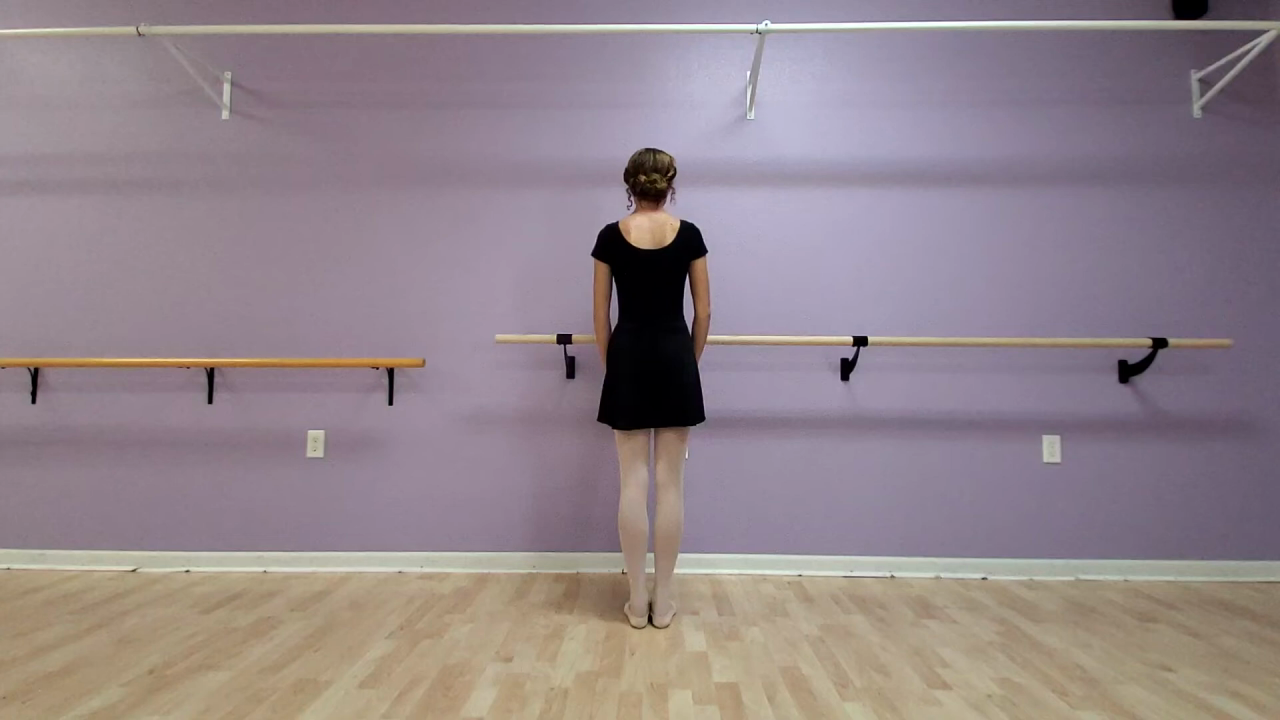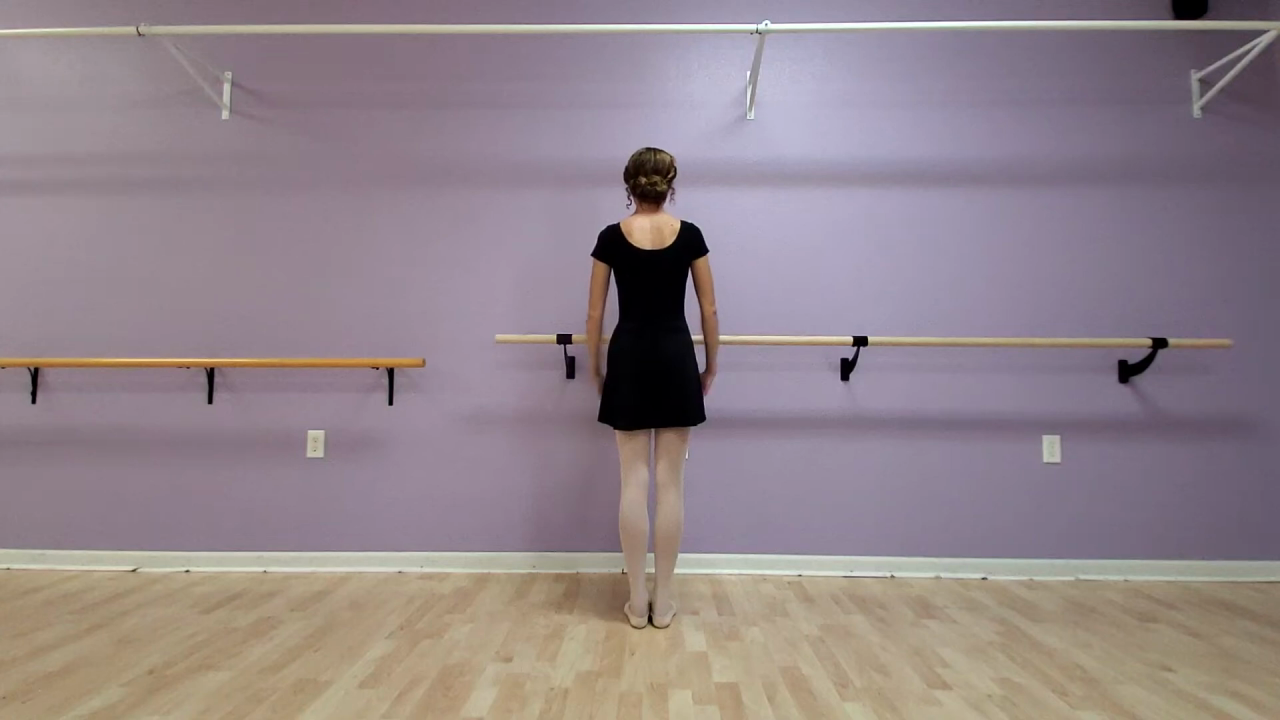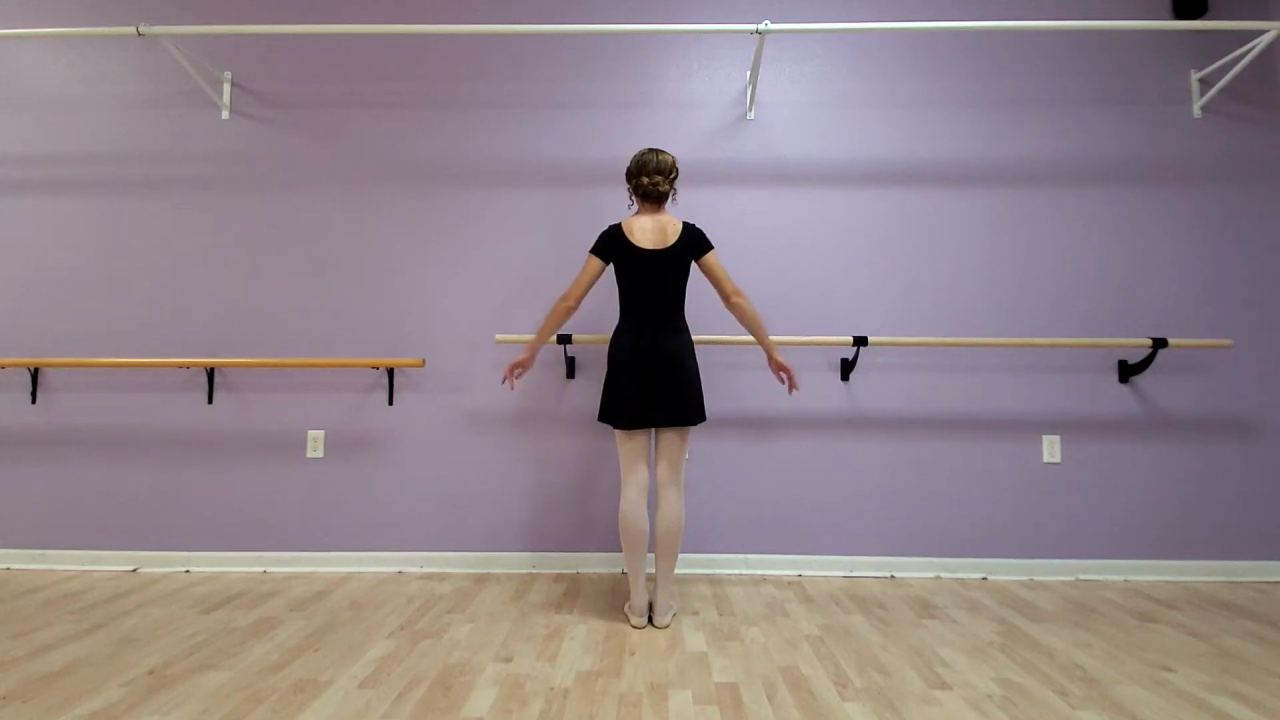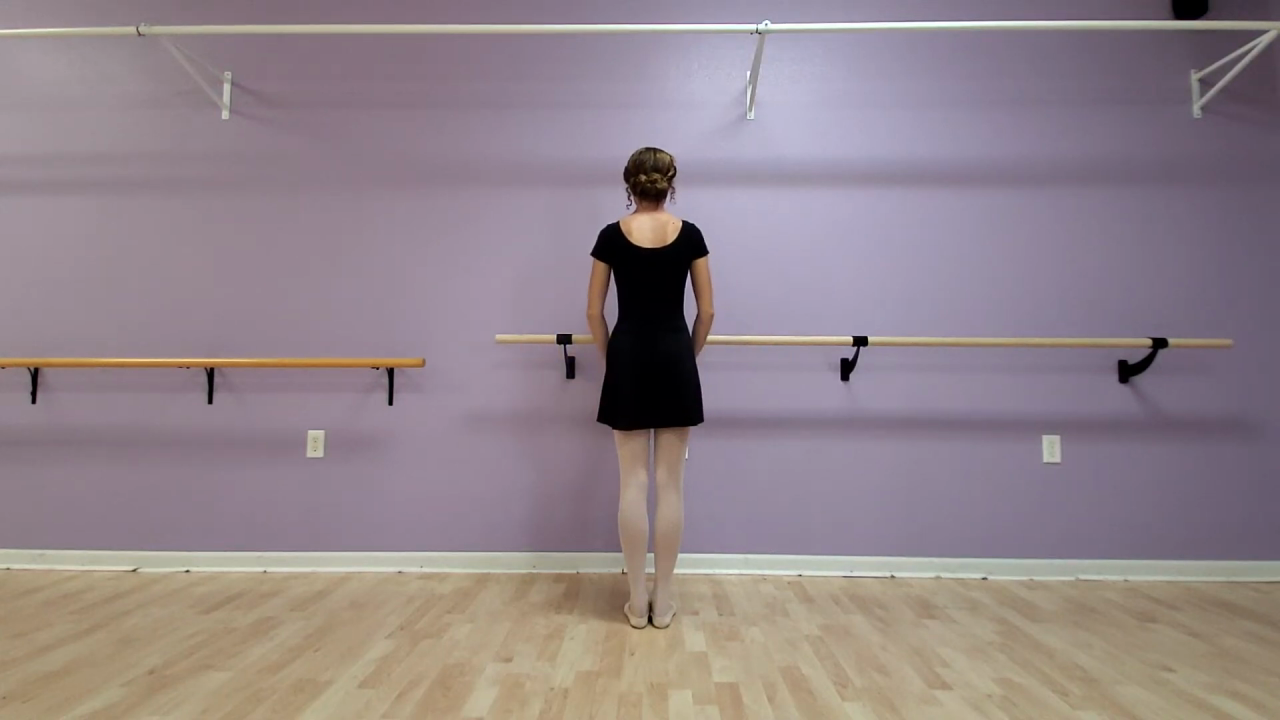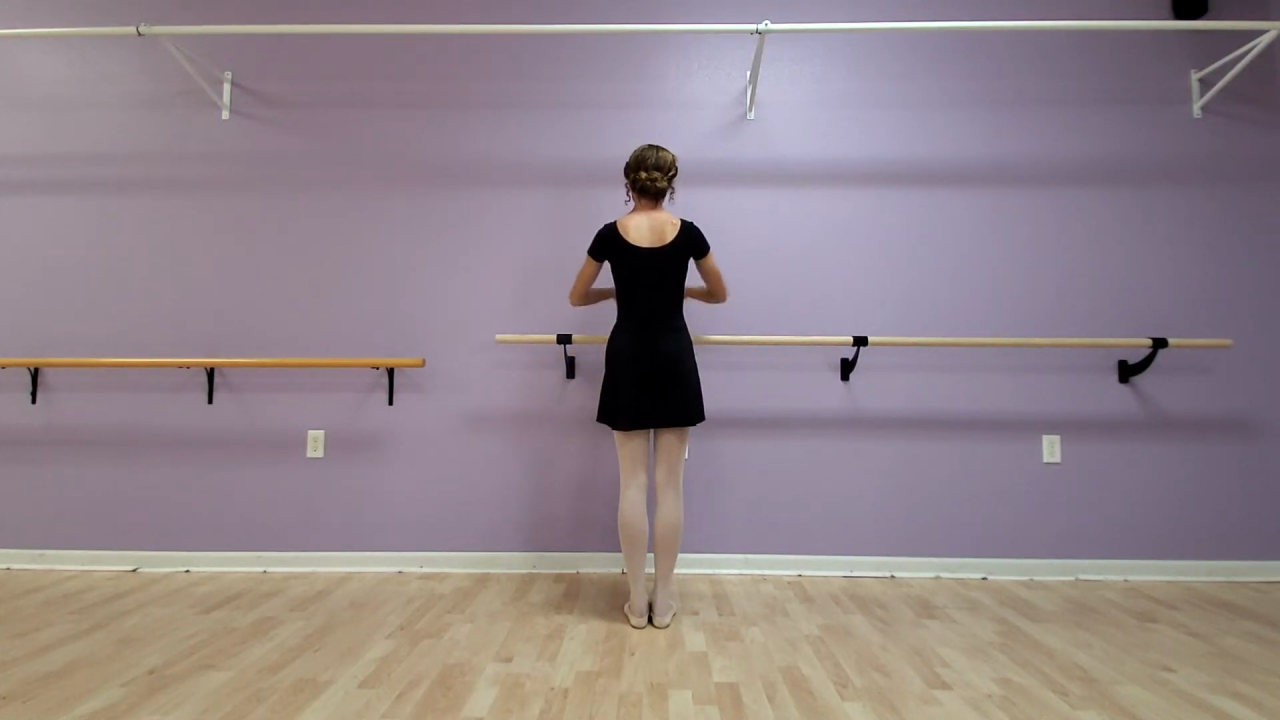
dt=1s
person 1, frame 1
left shoulder: (611, 236)
right shoulder: (688, 234)
left elbow: (600, 313)
right elbow: (703, 311)
left wrist: (610, 365)
left hip: (628, 359)
right hip: (674, 358)
left knee: (633, 481)
right knee: (669, 482)
left ankle: (637, 600)
right ankle: (662, 601)
person 1, frame 2
left shoulder: (611, 237)
right shoulder: (689, 235)
left elbow: (594, 313)
right elbow: (709, 310)
left wrist: (597, 371)
right wrist: (710, 367)
left hip: (628, 360)
right hip: (675, 359)
left knee: (633, 482)
right knee: (670, 483)
left ankle: (637, 600)
right ankle: (662, 601)
person 1, frame 3
left shoulder: (614, 236)
right shoulder: (690, 235)
left elbow: (569, 301)
right elbow: (735, 298)
left wrist: (531, 351)
right wrist: (771, 352)
left hip: (629, 360)
right hip: (675, 360)
left knee: (634, 482)
right knee: (670, 483)
left ankle: (638, 601)
right ankle: (663, 601)
person 1, frame 4
left shoulder: (612, 236)
right shoulder: (689, 235)
left elbow: (594, 312)
right elbow: (706, 311)
left wrist: (612, 363)
right wrist: (686, 360)
left hip: (629, 359)
right hip: (674, 359)
left knee: (633, 482)
right knee: (669, 484)
left ankle: (638, 600)
right ankle: (663, 600)
person 1, frame 5
left shoulder: (611, 234)
right shoulder: (688, 233)
left elbow: (577, 297)
right elbow: (719, 294)
left hip: (628, 358)
right hip: (674, 358)
left knee: (633, 483)
right knee: (669, 484)
left ankle: (638, 601)
right ankle: (663, 600)
